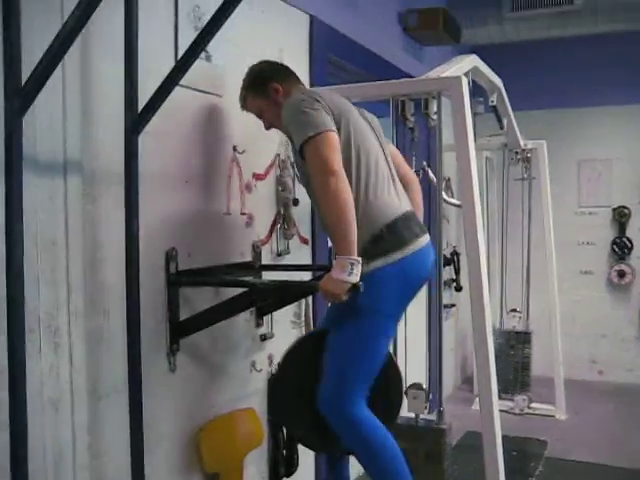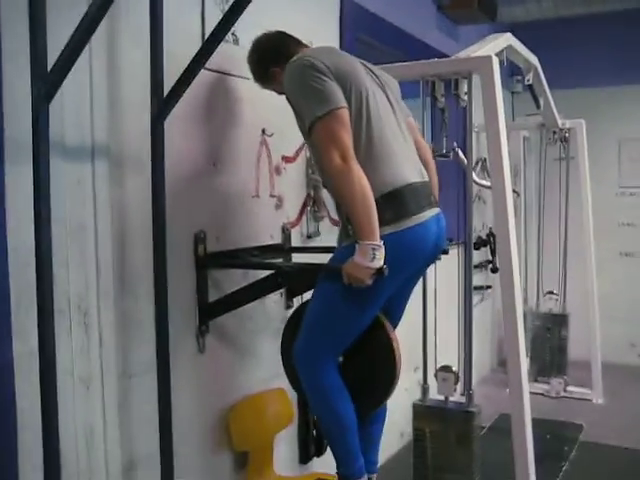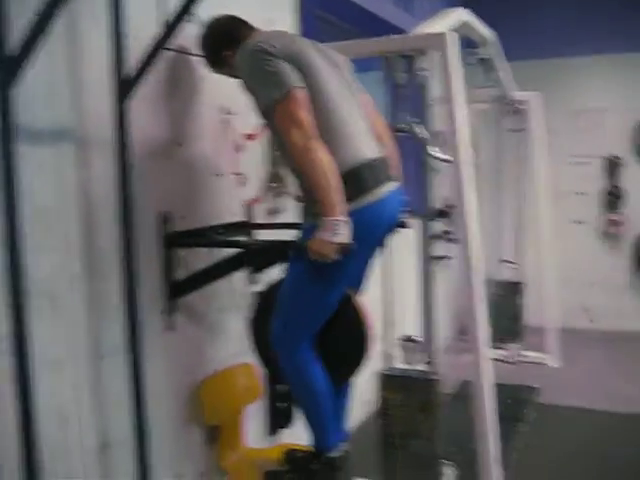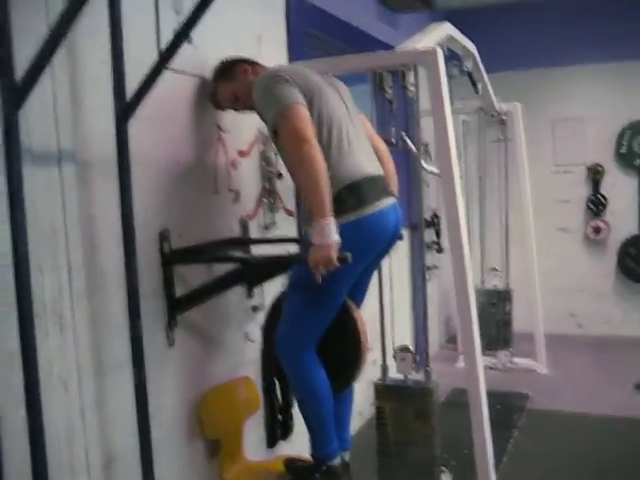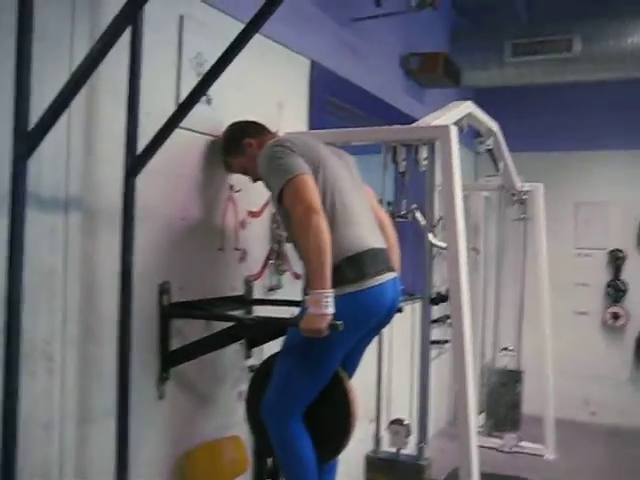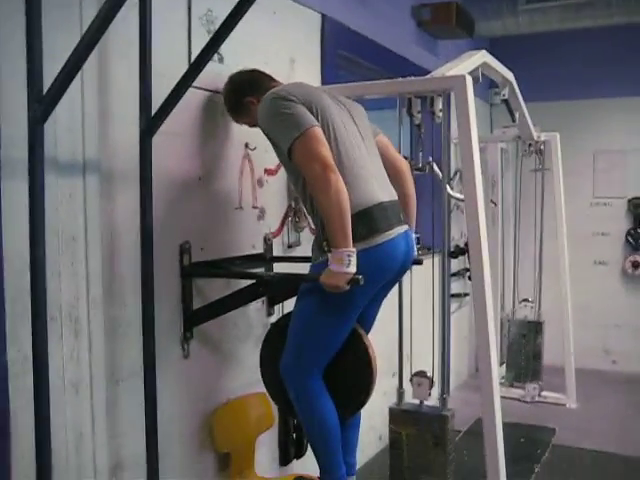
dt=0.7s
person 1, frame 1
left shoulder: (302, 104)
right shoulder: (345, 110)
left elbow: (331, 176)
right elbow: (409, 179)
left wrist: (345, 264)
left hip: (386, 260)
right hip: (408, 249)
left knee: (341, 403)
right knee: (321, 366)
person 1, frame 2
left shoulder: (304, 69)
right shoulder: (369, 72)
left elbow: (341, 160)
right elbow: (423, 151)
left wrist: (368, 248)
left hip: (390, 230)
right hip: (426, 222)
left knee: (313, 357)
person 1, frame 3
left shoulder: (256, 53)
right shoulder: (318, 50)
left elbow: (304, 139)
right elbow: (376, 124)
left wrist: (331, 224)
left hip: (352, 208)
right hip: (383, 195)
left knee: (290, 337)
right knee: (329, 328)
person 1, frame 4
left shoulder: (270, 82)
right shoulder: (323, 82)
left elbow: (304, 147)
right elbow: (380, 147)
left wrist: (322, 230)
left hip: (351, 218)
right hip: (383, 212)
left knee: (294, 345)
person 1, frame 5
left shoulder: (277, 151)
right shoulder: (330, 153)
left elbow: (310, 214)
right elbow: (383, 220)
left wrist: (319, 302)
left hip: (351, 291)
right hip: (385, 285)
left knee: (281, 410)
person 1, frame 6
left shoulder: (276, 102)
right shoulder: (341, 102)
left elbow: (325, 173)
right elbow: (400, 168)
left wrist: (342, 259)
right wrist: (408, 234)
left hip: (364, 247)
right hip: (396, 240)
left knee: (300, 370)
right knee: (338, 363)
